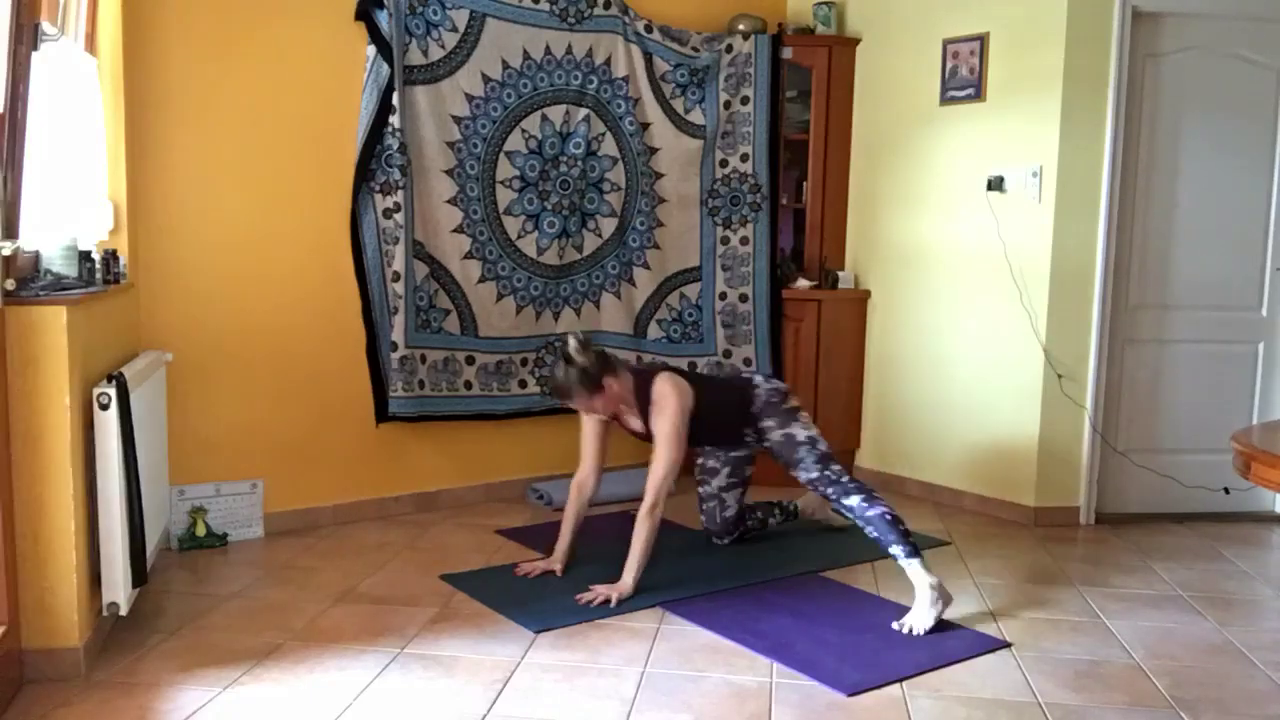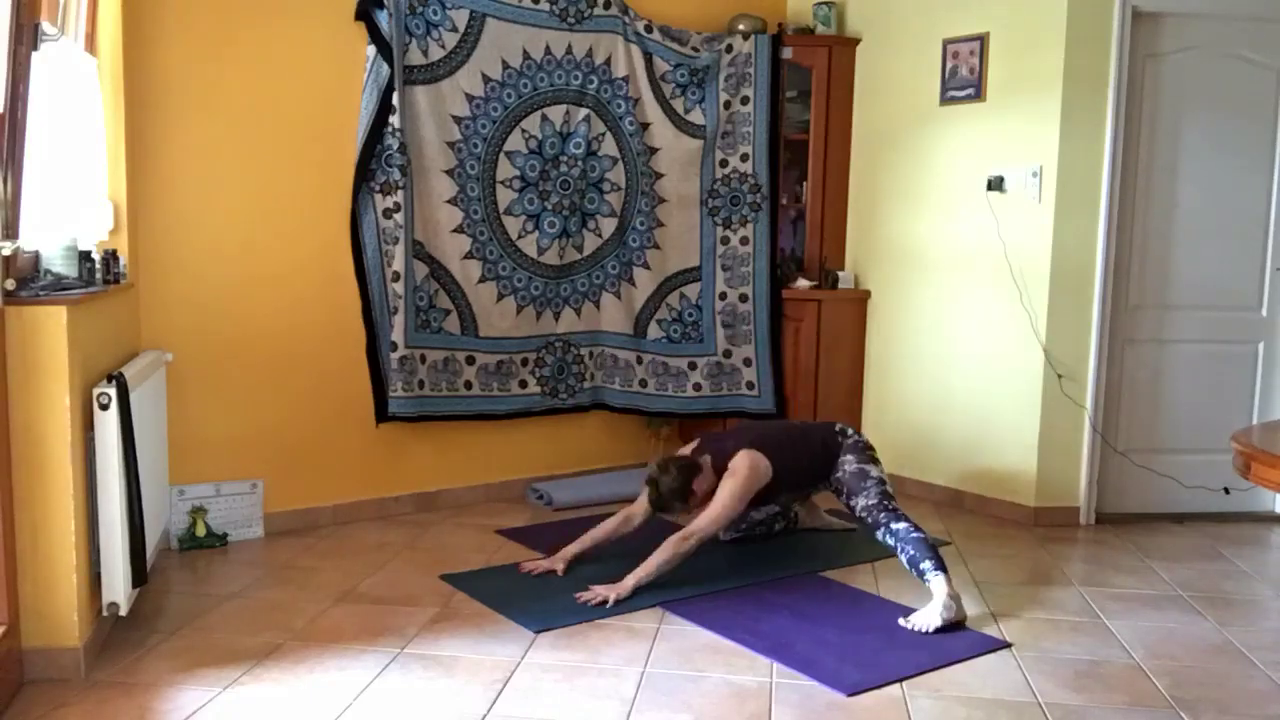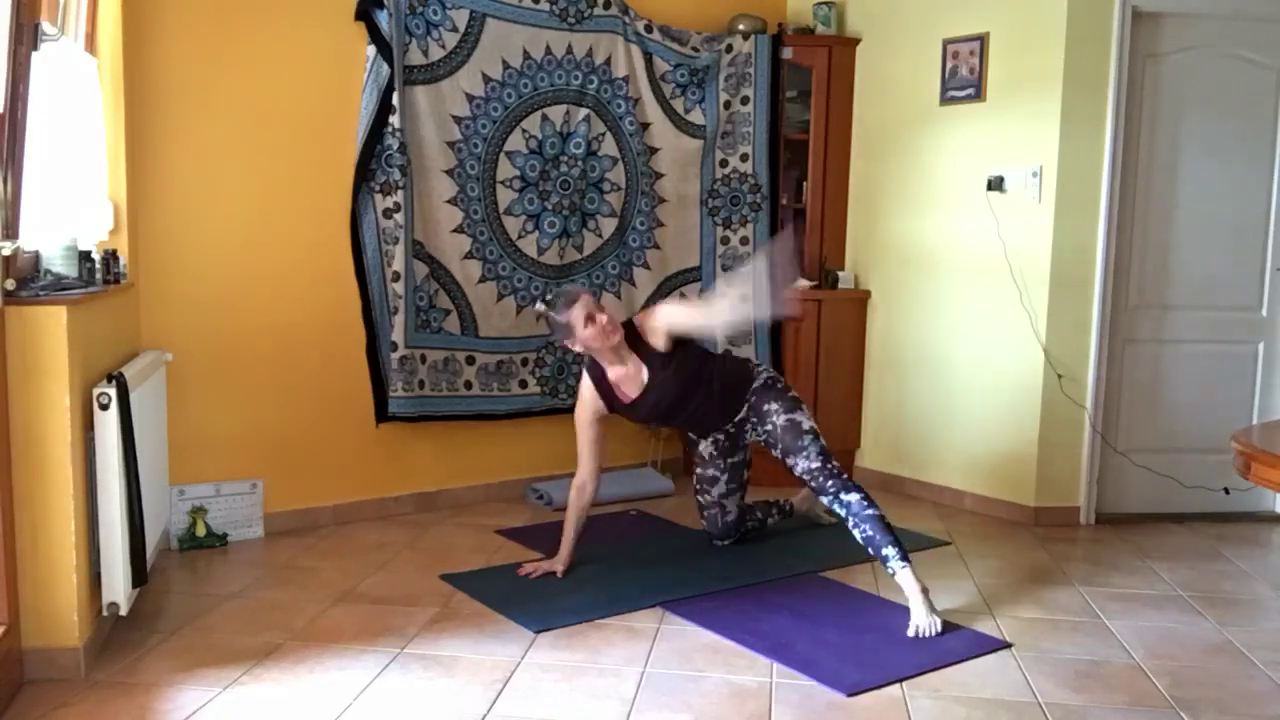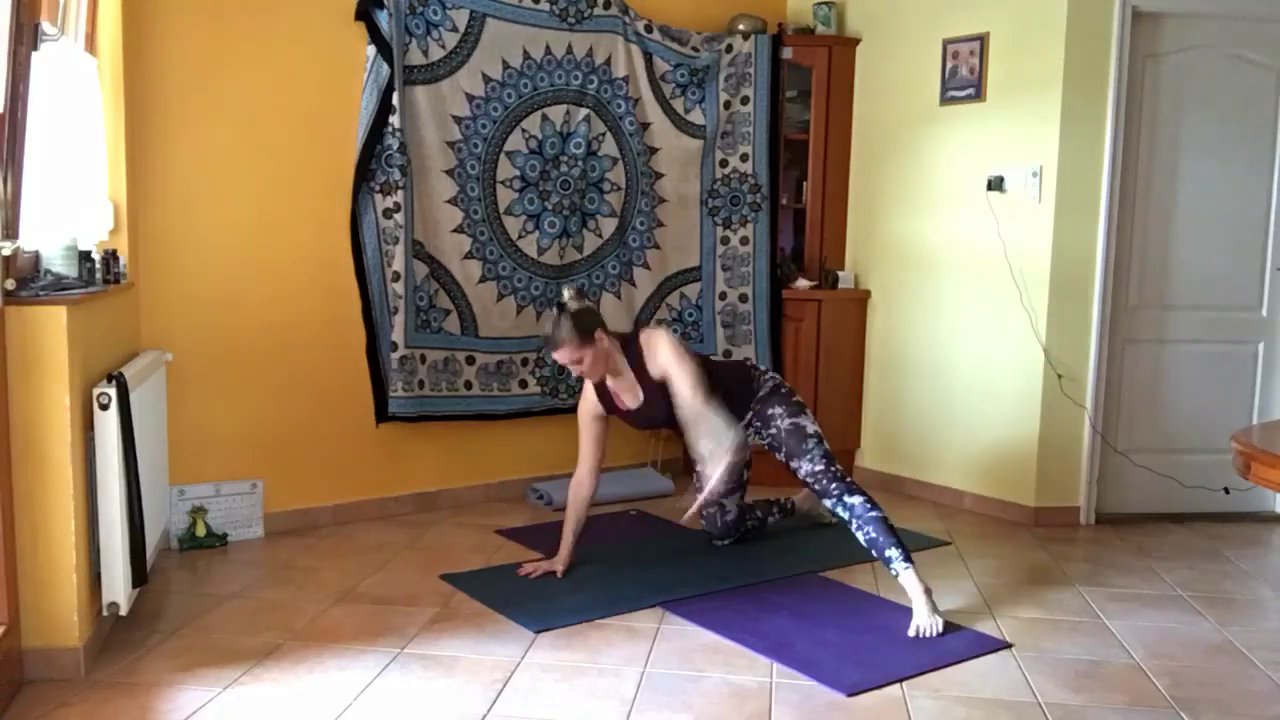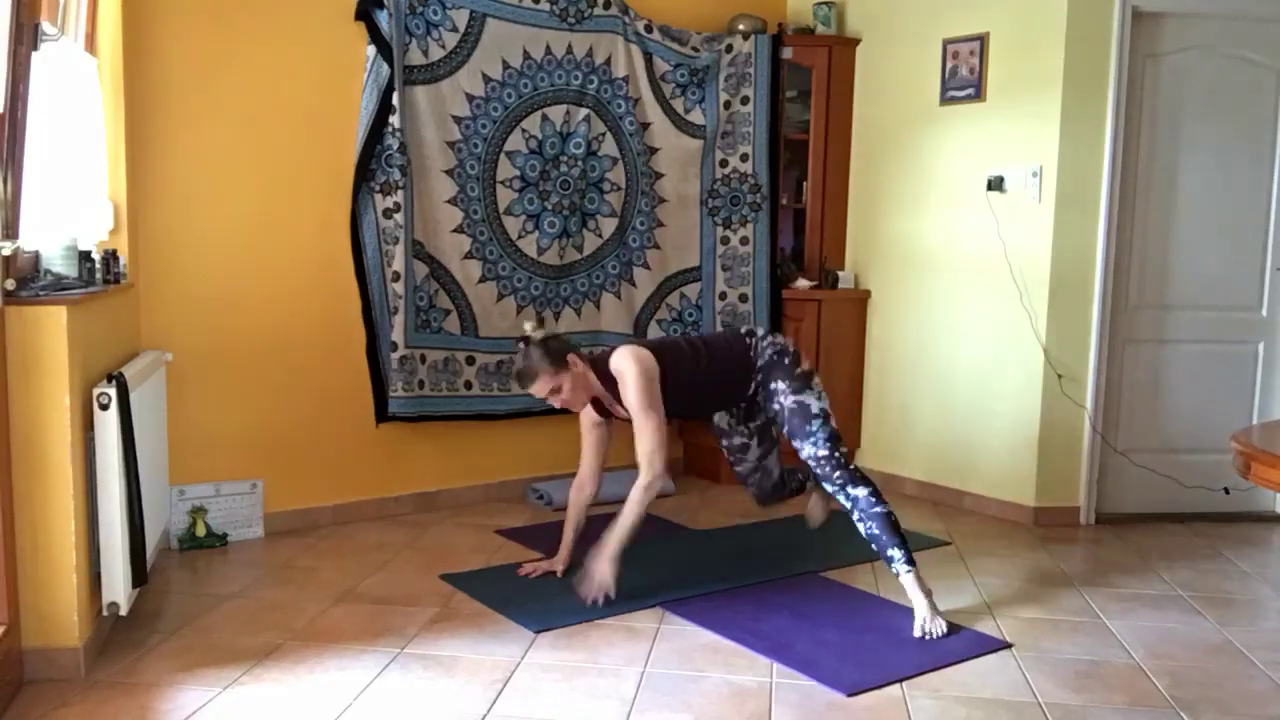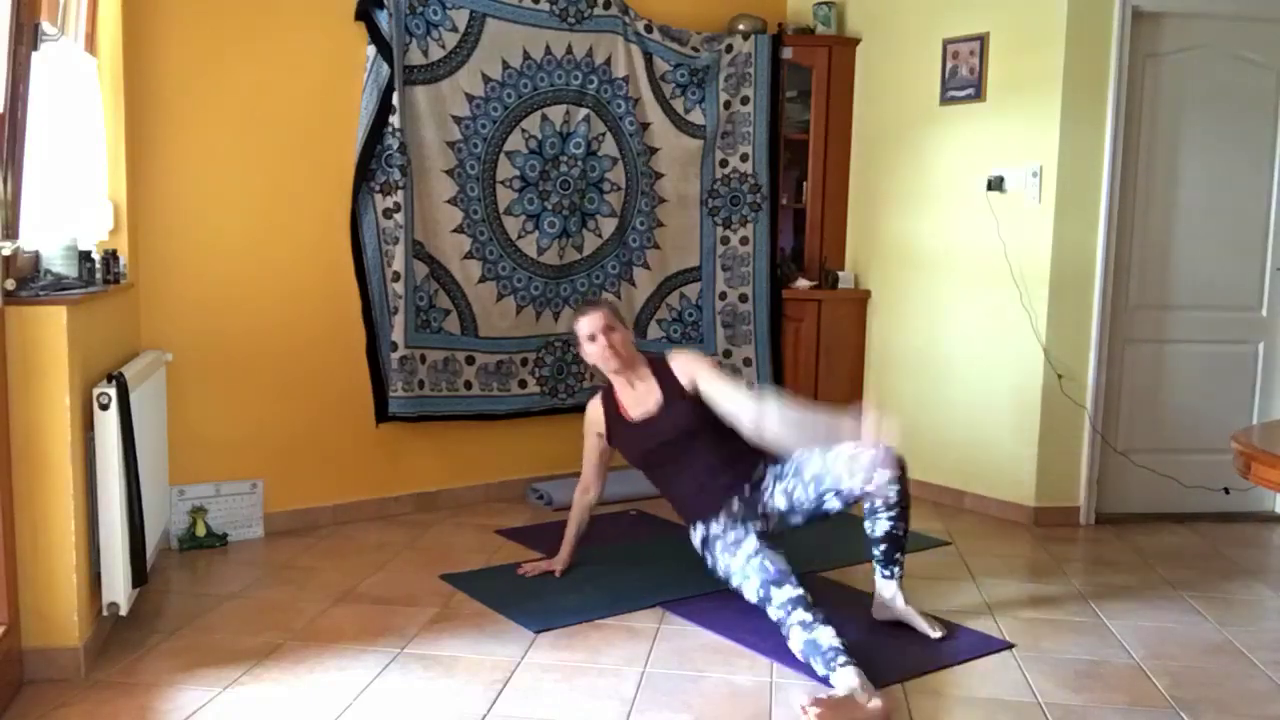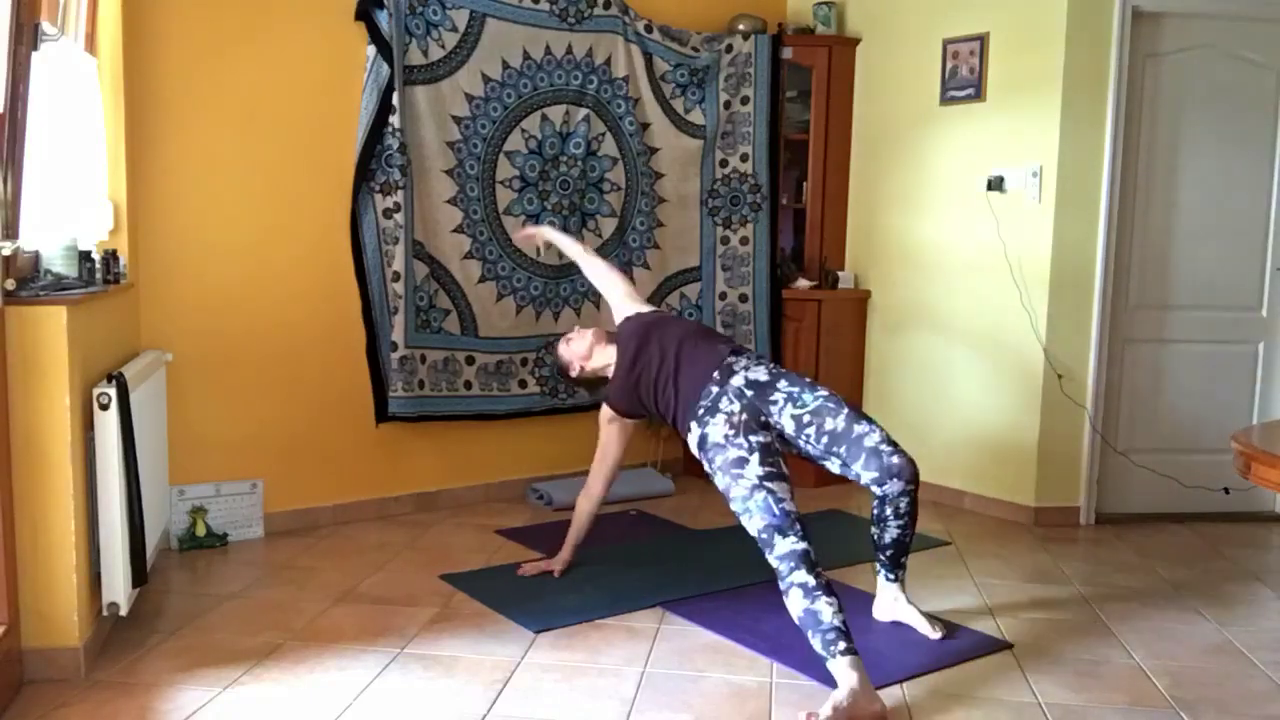
dt=0.1s
person 1, frame 1
left shoulder: (665, 393)
right shoulder: (597, 402)
left elbow: (655, 498)
right elbow: (585, 481)
left wrist: (629, 580)
right wrist: (559, 554)
left hip: (760, 403)
right hip: (724, 439)
left knee: (827, 481)
right knee: (722, 529)
left ankle: (923, 580)
right ankle: (801, 508)
person 1, frame 2
left shoulder: (743, 469)
right shoulder: (693, 462)
left elbow: (690, 536)
right elbow: (633, 515)
left wrist: (627, 584)
right wrist: (565, 555)
left hip: (842, 451)
left knee: (877, 513)
right knee: (732, 527)
left ankle: (944, 595)
right ankle: (802, 513)
person 1, frame 3
left shoulder: (655, 324)
right shoulder: (591, 391)
left elbow: (715, 313)
right elbow: (585, 480)
right wrist: (563, 555)
left hip: (755, 394)
right hip: (711, 431)
left knee: (824, 476)
right knee: (722, 531)
left ankle: (909, 581)
right ankle: (798, 506)
person 1, frame 4
left shoulder: (654, 344)
right shoulder: (593, 395)
left elbow: (693, 398)
right elbow: (584, 477)
left wrist: (716, 456)
right wrist: (562, 556)
left hip: (757, 395)
right hip: (716, 424)
left knee: (827, 479)
right knee: (723, 528)
left ankle: (913, 583)
right ankle: (800, 504)
person 1, frame 5
left shoulder: (629, 364)
right shoulder: (592, 401)
left elbow: (655, 473)
right elbow: (586, 481)
left wrist: (609, 549)
right wrist: (563, 554)
right hip: (733, 408)
left knee: (839, 473)
left ankle: (912, 582)
right ankle: (812, 488)
person 1, frame 6
left shoulder: (682, 367)
right shoulder: (598, 413)
left elbow: (749, 406)
right elbow: (588, 491)
right wrist: (562, 557)
left hip: (762, 484)
left knee: (884, 469)
right knee: (770, 584)
left ankle: (890, 593)
right ankle: (852, 685)
person 1, frame 7
left shoulder: (632, 322)
right shoulder: (617, 406)
right elbow: (597, 484)
right wrist: (563, 555)
right knee: (784, 547)
left ankle: (890, 590)
